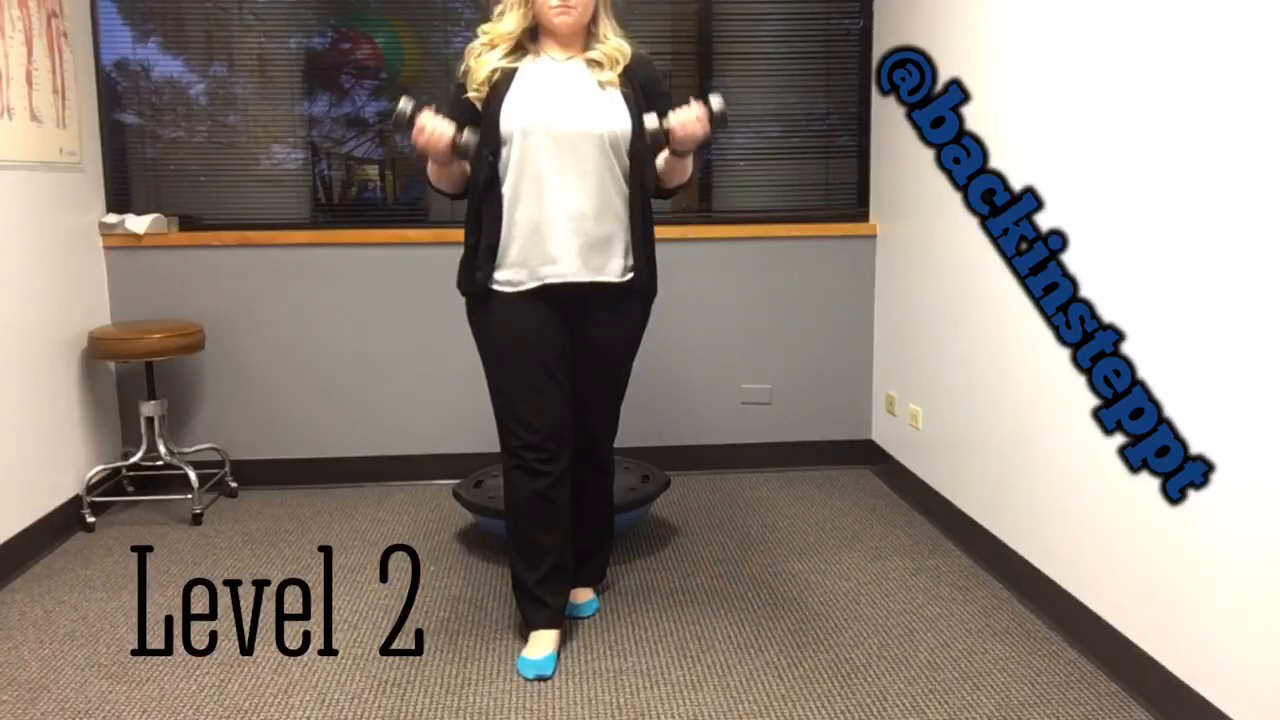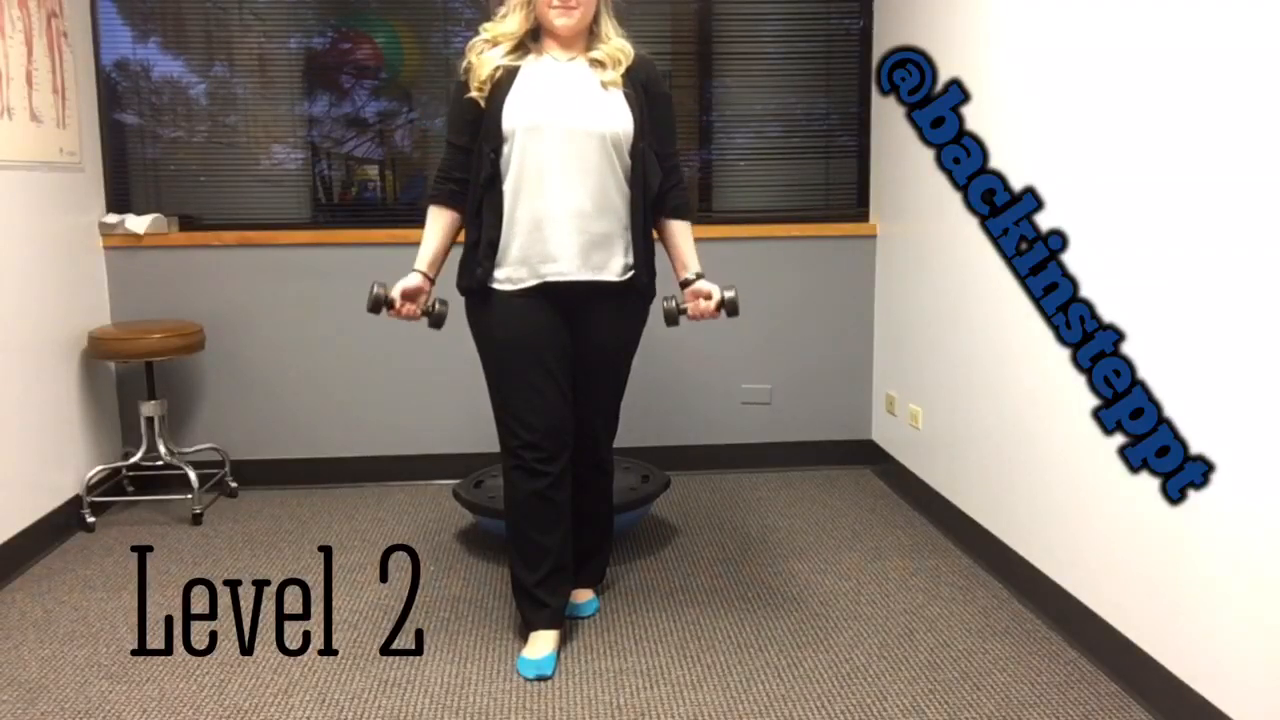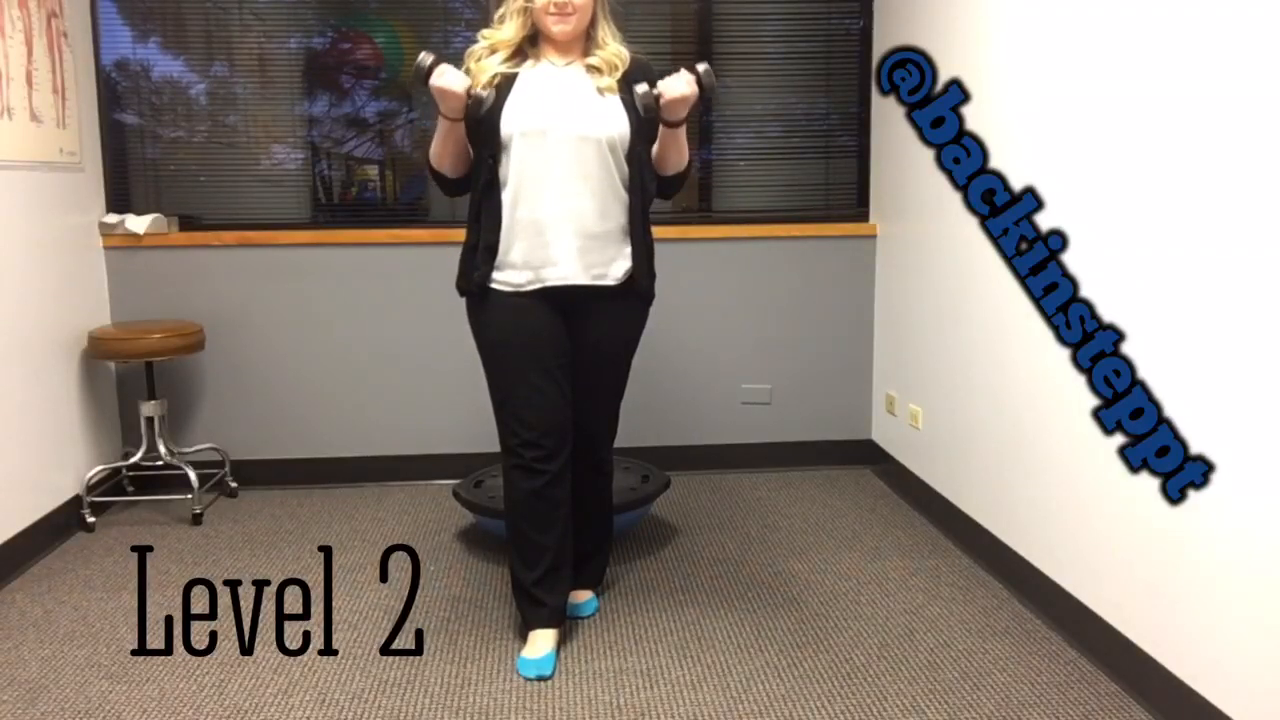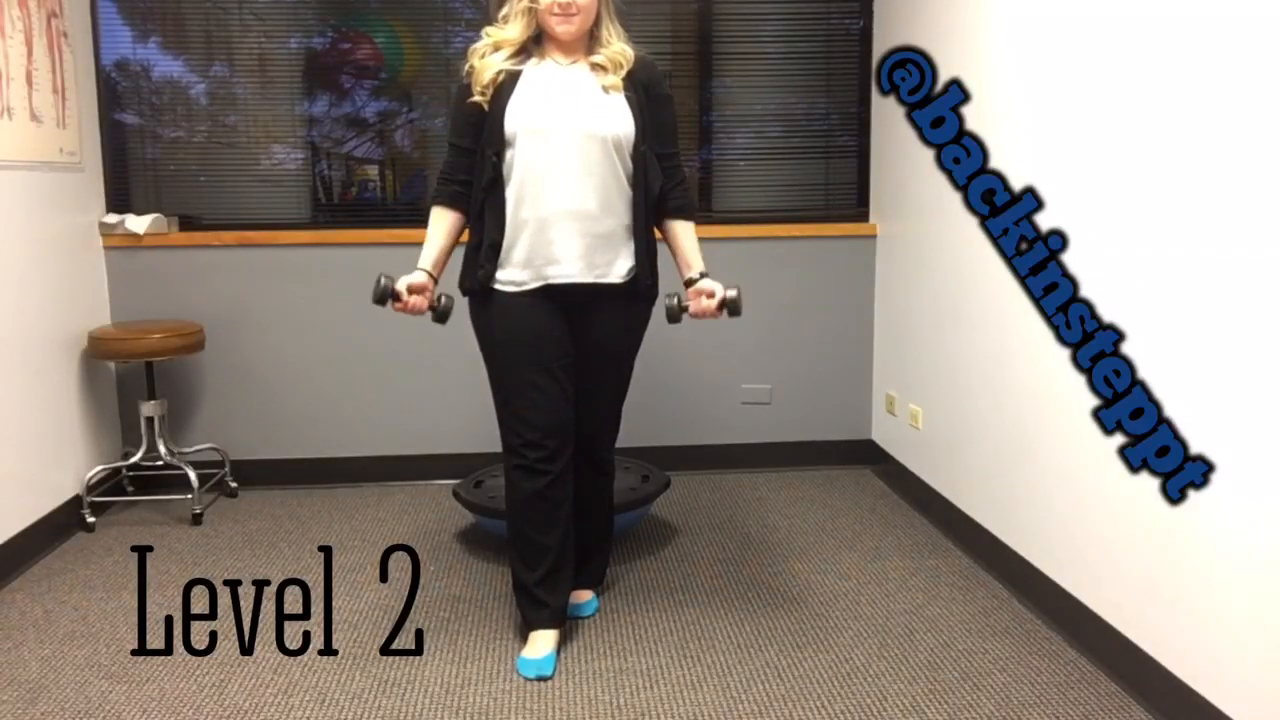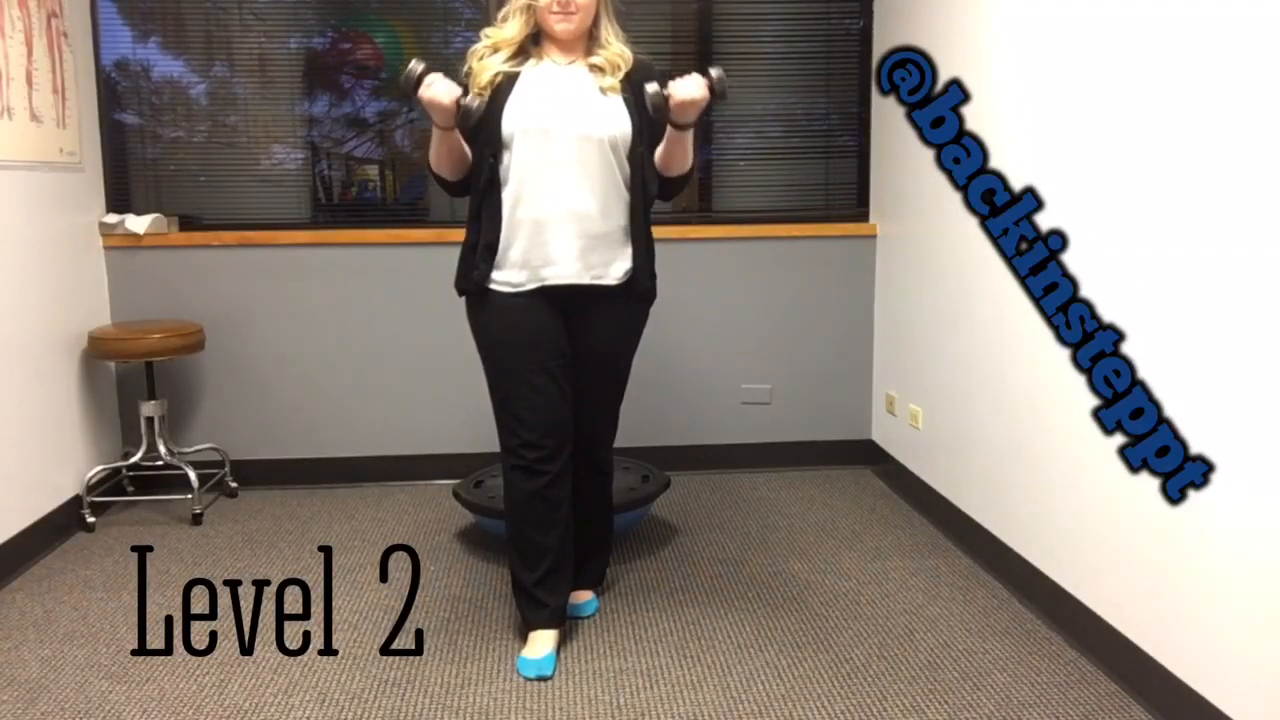
dt=1s
person 1, frame 1
left shoulder: (633, 72)
right shoulder: (488, 68)
left elbow: (662, 179)
right elbow: (457, 175)
left wrist: (684, 146)
right wrist: (437, 149)
left hip: (610, 288)
right hip: (514, 289)
left knee: (593, 438)
right knee: (532, 446)
left ankle: (584, 575)
right ankle: (542, 614)
person 1, frame 2
left shoulder: (636, 73)
right shoulder: (489, 70)
left elbow: (666, 183)
right elbow: (455, 179)
left wrist: (691, 274)
right wrist: (424, 270)
left hip: (610, 289)
right hip: (514, 289)
left knee: (593, 439)
right knee: (533, 447)
left ankle: (584, 576)
right ankle: (543, 615)
person 1, frame 3
left shoulder: (630, 74)
right shoulder: (491, 70)
left elbow: (663, 180)
right elbow: (455, 178)
left wrist: (675, 122)
right wrist: (450, 117)
left hip: (610, 289)
right hip: (515, 290)
left knee: (592, 439)
right knee: (532, 446)
left ankle: (583, 576)
right ankle: (541, 614)
person 1, frame 4
left shoulder: (637, 76)
right shoulder: (491, 72)
left elbow: (668, 184)
right elbow: (458, 181)
left wrist: (695, 273)
right wrist: (427, 268)
left hip: (613, 290)
right hip: (516, 290)
left knee: (595, 440)
right knee: (535, 446)
left ankle: (585, 577)
right ankle: (542, 614)
person 1, frame 5
left shoulder: (633, 75)
right shoulder: (492, 70)
left elbow: (665, 180)
right elbow: (458, 176)
left wrist: (683, 125)
right wrist: (441, 125)
left hip: (610, 289)
right hip: (514, 290)
left knee: (592, 439)
right knee: (532, 446)
left ankle: (583, 577)
right ankle: (542, 613)
